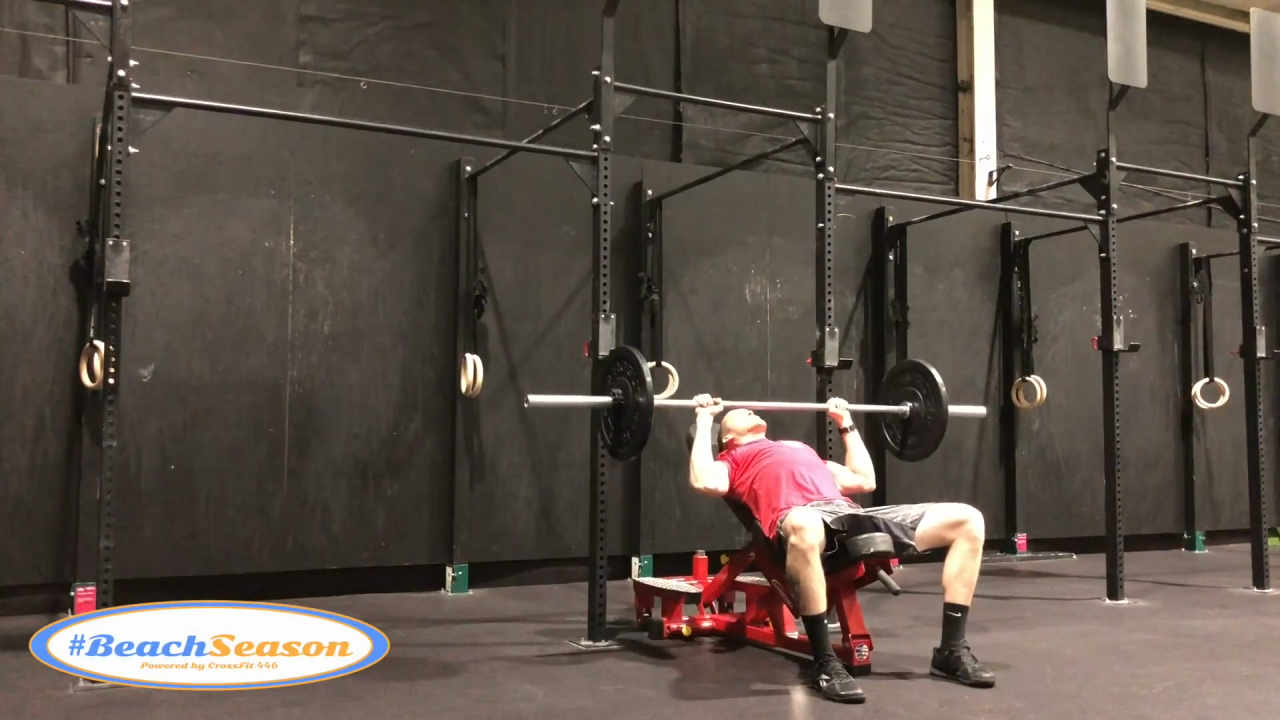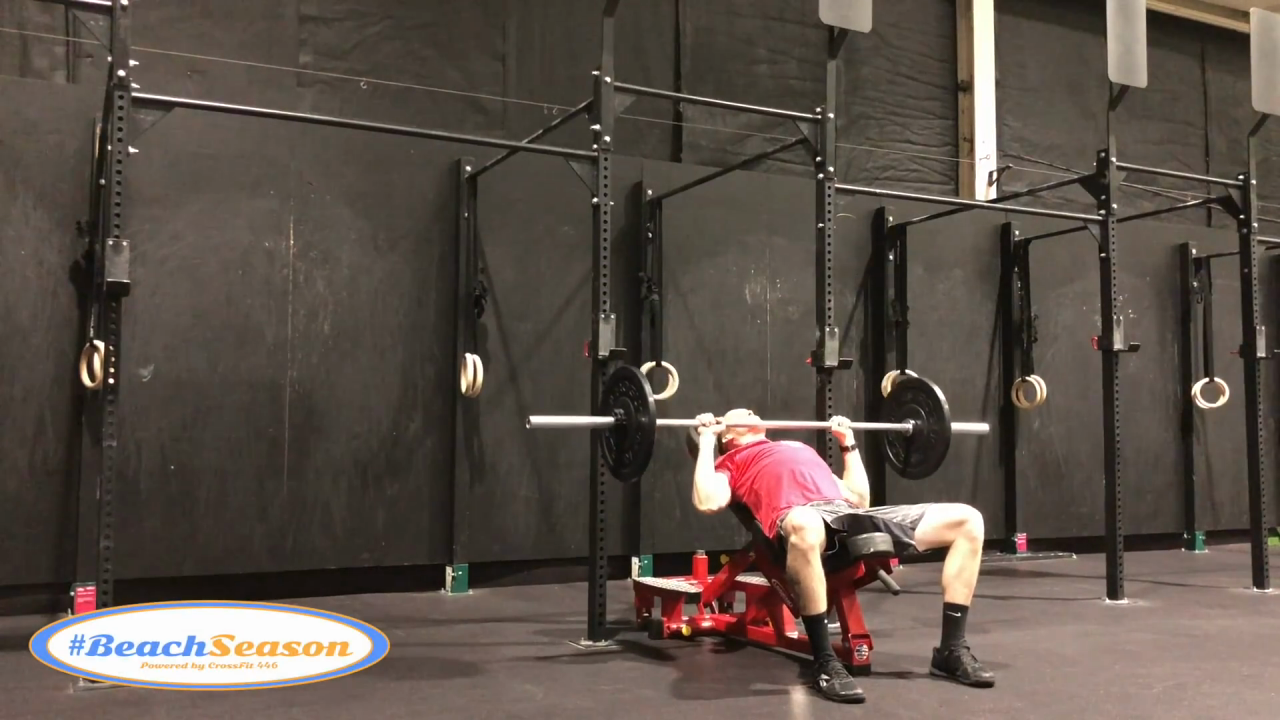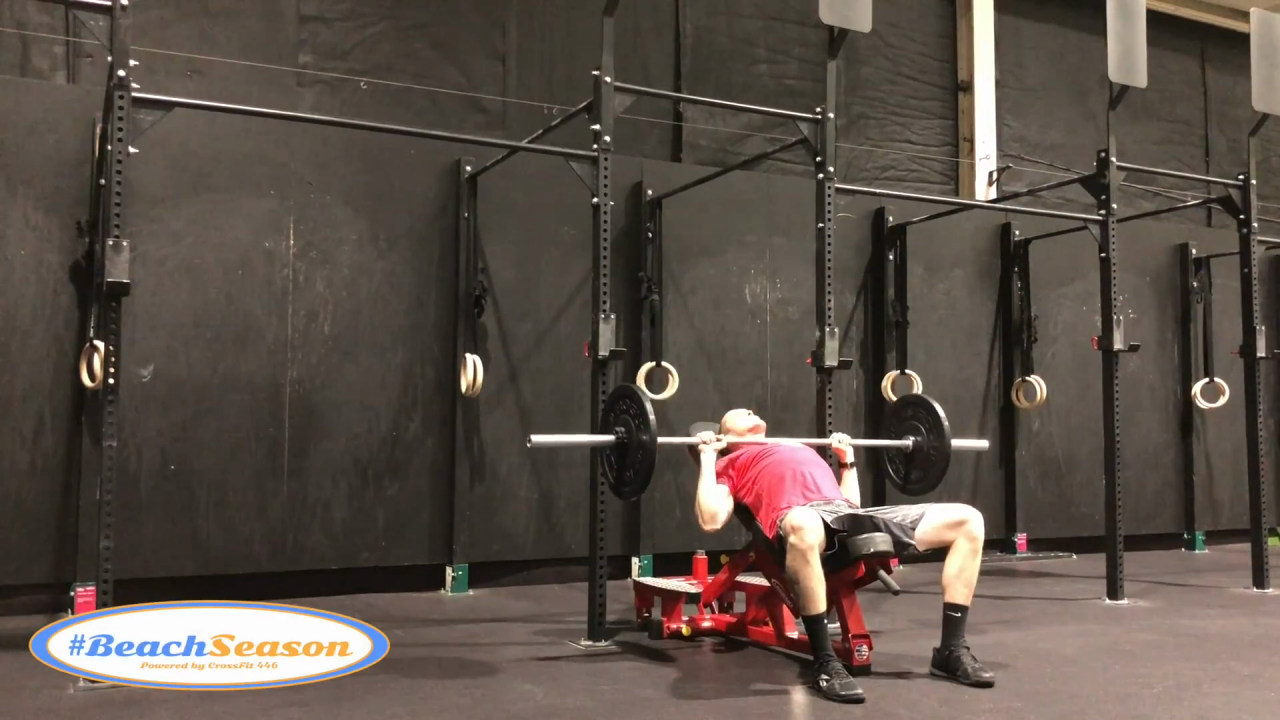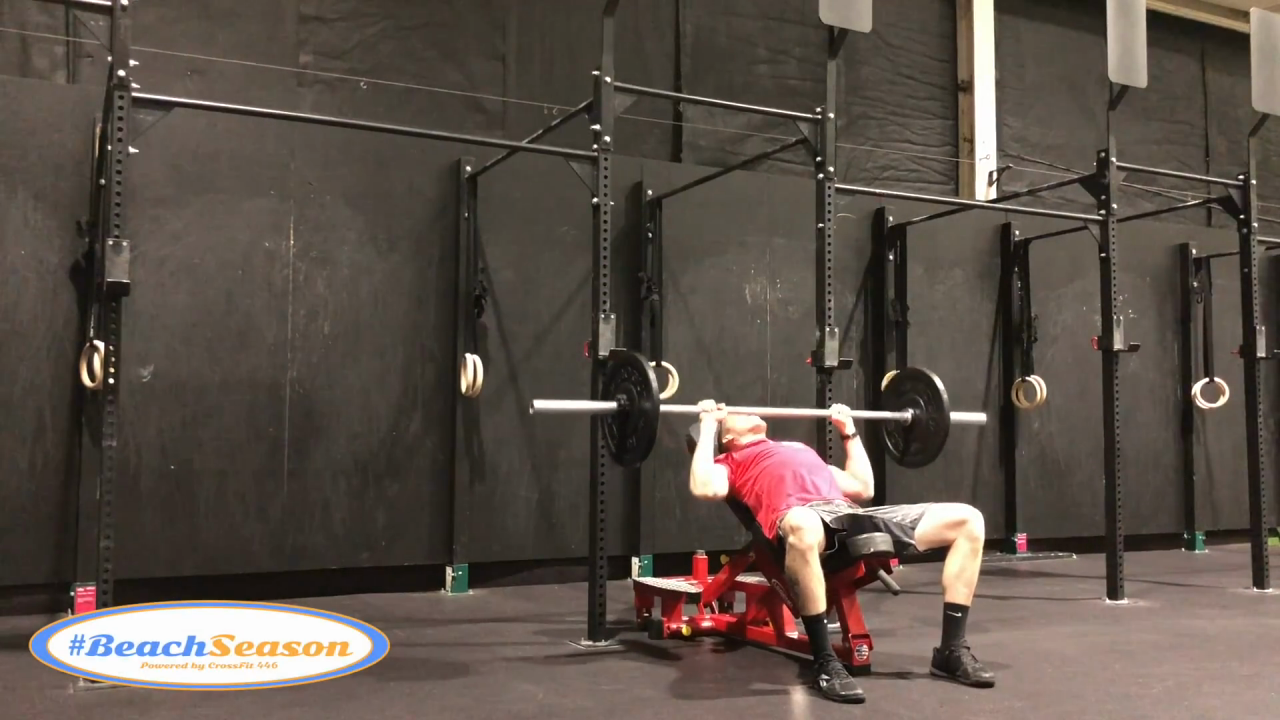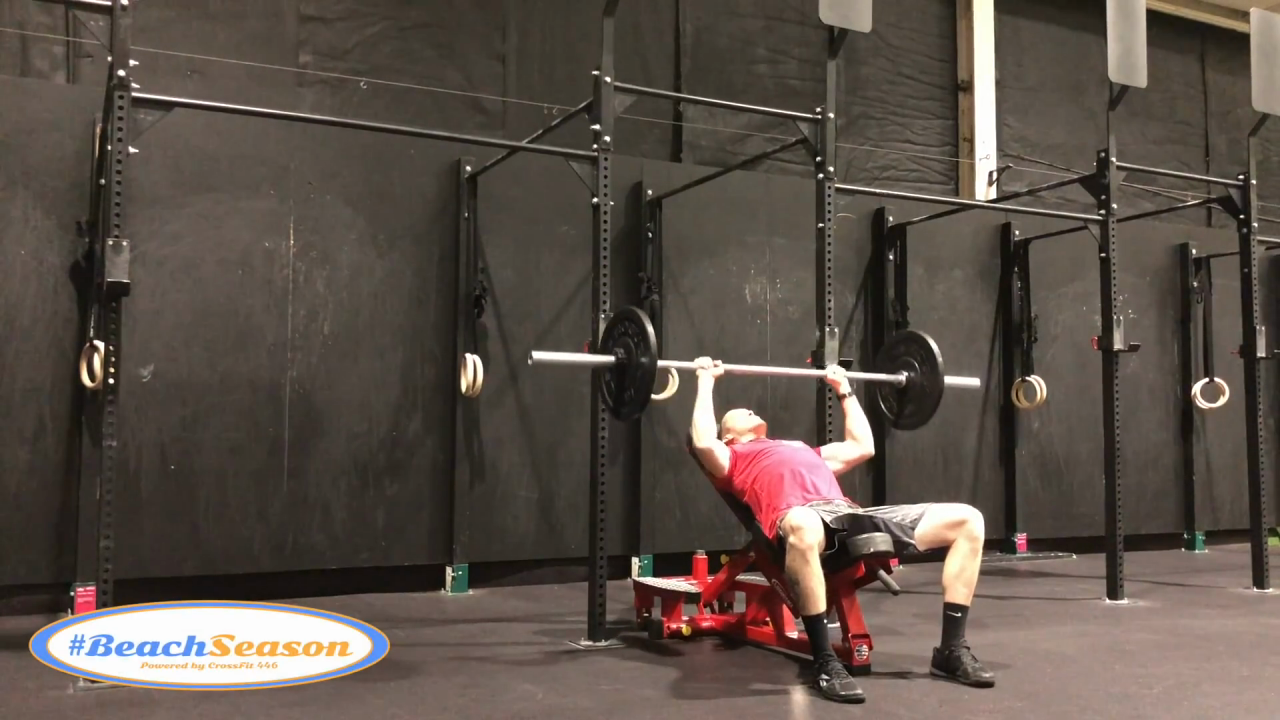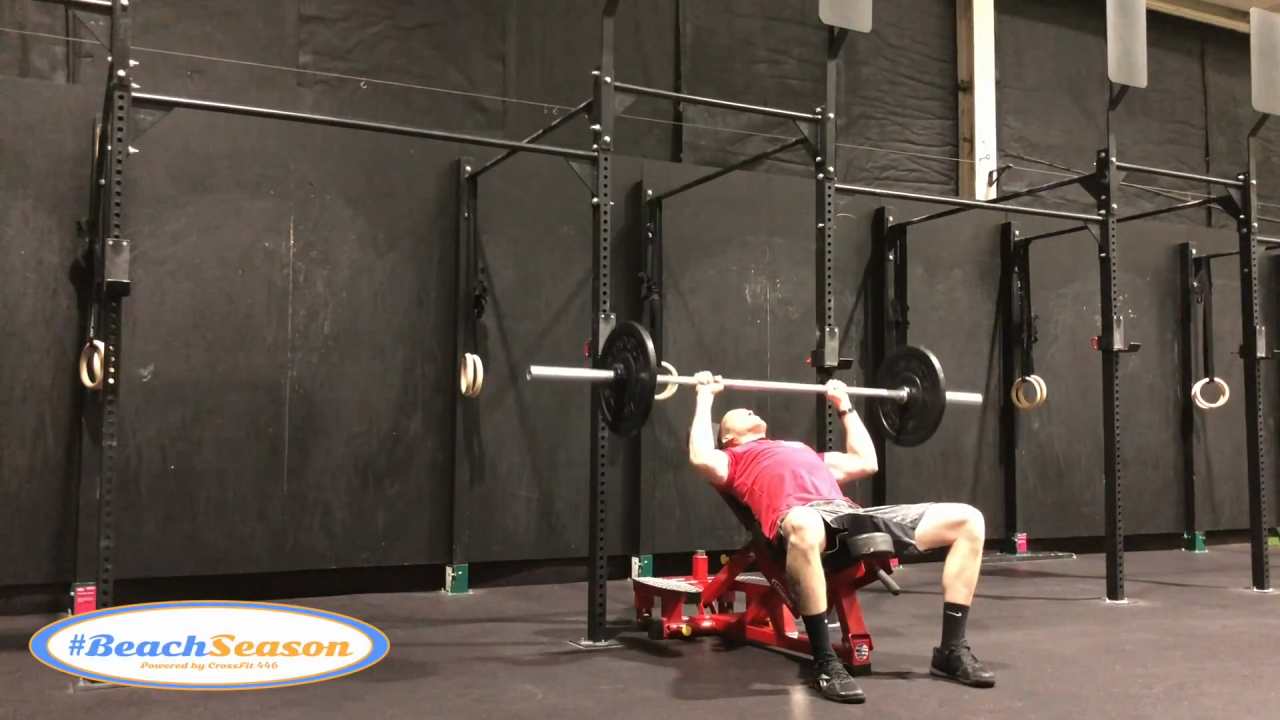
dt=0.3s
person 1, frame 1
left shoulder: (801, 448)
right shoulder: (732, 460)
left elbow: (865, 480)
right elbow: (705, 482)
left wrist: (846, 423)
right wrist: (704, 421)
left hip: (852, 515)
right hip: (804, 518)
left knee: (967, 520)
right knee: (804, 525)
left ankle: (952, 650)
right ankle: (825, 662)
person 1, frame 2
left shoulder: (802, 450)
right shoulder: (731, 462)
right elbow: (707, 503)
left wrist: (848, 443)
right wrist: (706, 441)
left hip: (850, 515)
right hip: (803, 518)
left knee: (967, 521)
right knee: (805, 527)
left ankle: (951, 651)
right ankle: (825, 663)
person 1, frame 3
left shoulder: (803, 451)
right shoulder: (730, 464)
right elbow: (711, 521)
left wrist: (846, 459)
right wrist: (707, 457)
left hip: (851, 516)
right hip: (803, 518)
left knee: (967, 521)
right knee: (804, 526)
left ankle: (952, 651)
right ankle: (825, 662)
person 1, frame 4
left shoulder: (801, 450)
right shoulder: (733, 462)
left elbow: (863, 488)
right elbow: (704, 488)
left wrist: (849, 431)
right wrist: (708, 426)
left hip: (850, 516)
right hip: (800, 517)
left knee: (967, 520)
right knee: (804, 527)
left ankle: (952, 651)
right ankle: (825, 662)
person 1, frame 5
left shoulder: (804, 452)
right shoulder: (732, 459)
left elbow: (863, 447)
right elbow: (703, 443)
left wrist: (844, 391)
right wrist: (706, 382)
left hip: (853, 515)
right hip: (803, 519)
left knee: (968, 520)
right knee: (803, 527)
left ankle: (952, 650)
right ankle: (825, 662)
person 1, frame 6
left shoulder: (803, 450)
right shoulder: (732, 459)
left elbow: (867, 463)
right elbow: (701, 459)
left wrist: (844, 406)
right wrist: (705, 397)
left hip: (854, 515)
right hip: (803, 520)
left knee: (967, 521)
right knee: (806, 528)
left ankle: (952, 651)
right ankle: (826, 662)
